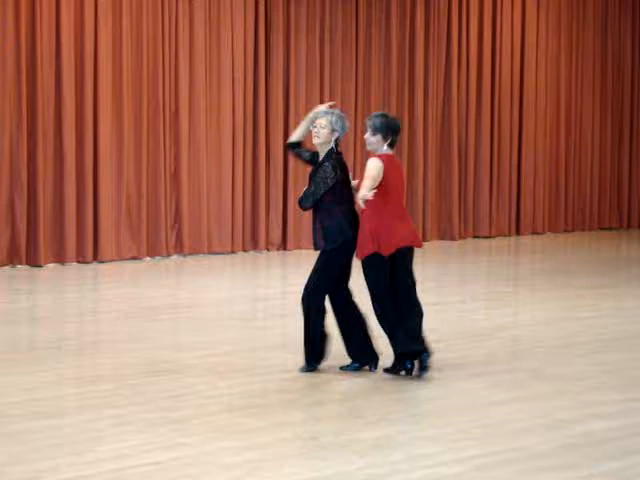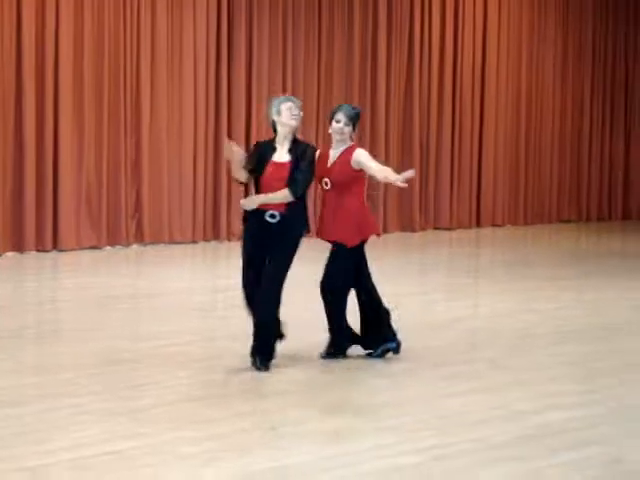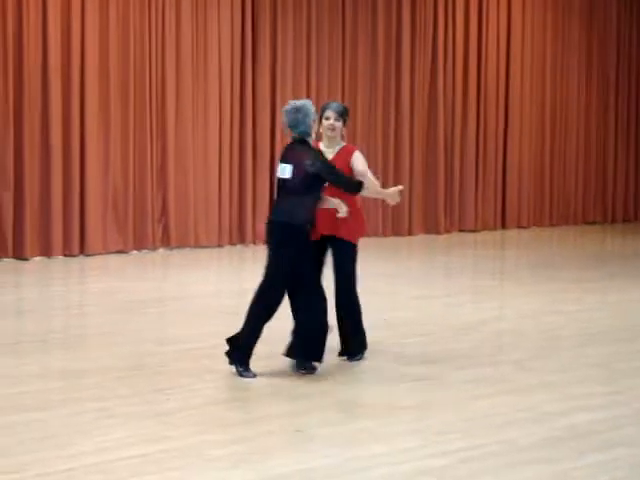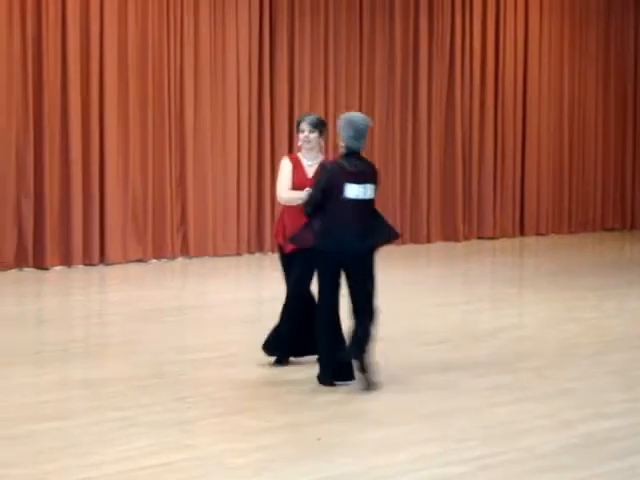
dt=0.4s
person 1, frame 1
left shoulder: (332, 165)
right shoulder: (322, 159)
left elbow: (305, 202)
right elbow: (293, 144)
left wrist: (306, 196)
right wrist: (312, 115)
left hip: (338, 236)
right hip: (340, 235)
left knee: (313, 294)
right knee: (339, 293)
left ankle: (314, 356)
right ankle: (364, 356)
person 1, frame 2
left shoulder: (305, 151)
right shoulder: (261, 148)
left elbow: (297, 191)
right elbow: (244, 176)
left wrist: (259, 200)
right wrist: (236, 161)
left hip: (288, 226)
right hip: (258, 224)
left knee: (270, 286)
right knee: (251, 284)
left ankle: (262, 351)
right ankle: (270, 331)
person 1, frame 3
left shoulder: (291, 151)
right shoulder: (311, 154)
right elbow: (348, 183)
left wrist: (329, 202)
right wrist: (383, 192)
left hip: (290, 225)
right hip: (289, 228)
left knee: (309, 290)
right knee: (273, 288)
left ankle: (303, 354)
right ankle: (239, 352)
person 1, frame 4
left shoulder: (330, 168)
right shoulder: (370, 170)
left elbow: (311, 207)
left hip: (330, 244)
right hip: (362, 245)
left knee: (328, 304)
right knee: (363, 305)
left ankle: (328, 371)
right ankle: (361, 357)
person 2, frame 1
left shoulder: (375, 162)
right shoulder: (394, 163)
left elbow: (367, 185)
left wrist: (362, 195)
left hip: (377, 238)
right hip: (401, 236)
left knee: (383, 298)
right knee: (405, 293)
left ankle: (403, 356)
right ankle: (417, 350)
person 2, frame 2
left shoulder: (356, 154)
right shoulder: (322, 154)
left elbow: (379, 171)
left wrist: (397, 178)
left hip: (352, 226)
right hip: (334, 227)
left knee: (331, 284)
right knee: (361, 285)
left ankle: (340, 342)
right ankle: (384, 338)
person 2, frame 3
left shoulder: (352, 154)
left elbow: (372, 187)
left hip: (344, 225)
right hip: (316, 224)
left knee: (345, 285)
left ankle: (354, 344)
person 2, frame 4
right shoulder: (288, 162)
right elbow: (283, 196)
right wrist: (311, 192)
right hip: (289, 234)
left knee: (296, 293)
right knee: (297, 292)
left ankle: (282, 347)
right ankle: (308, 341)
